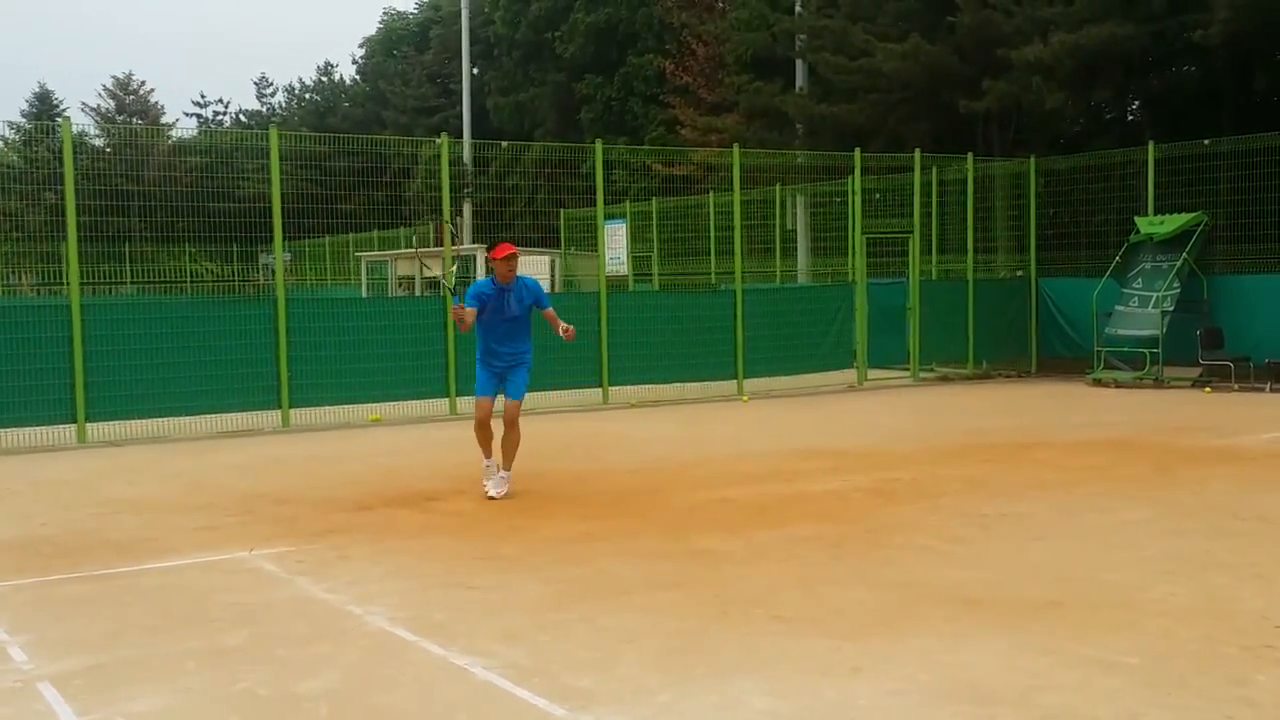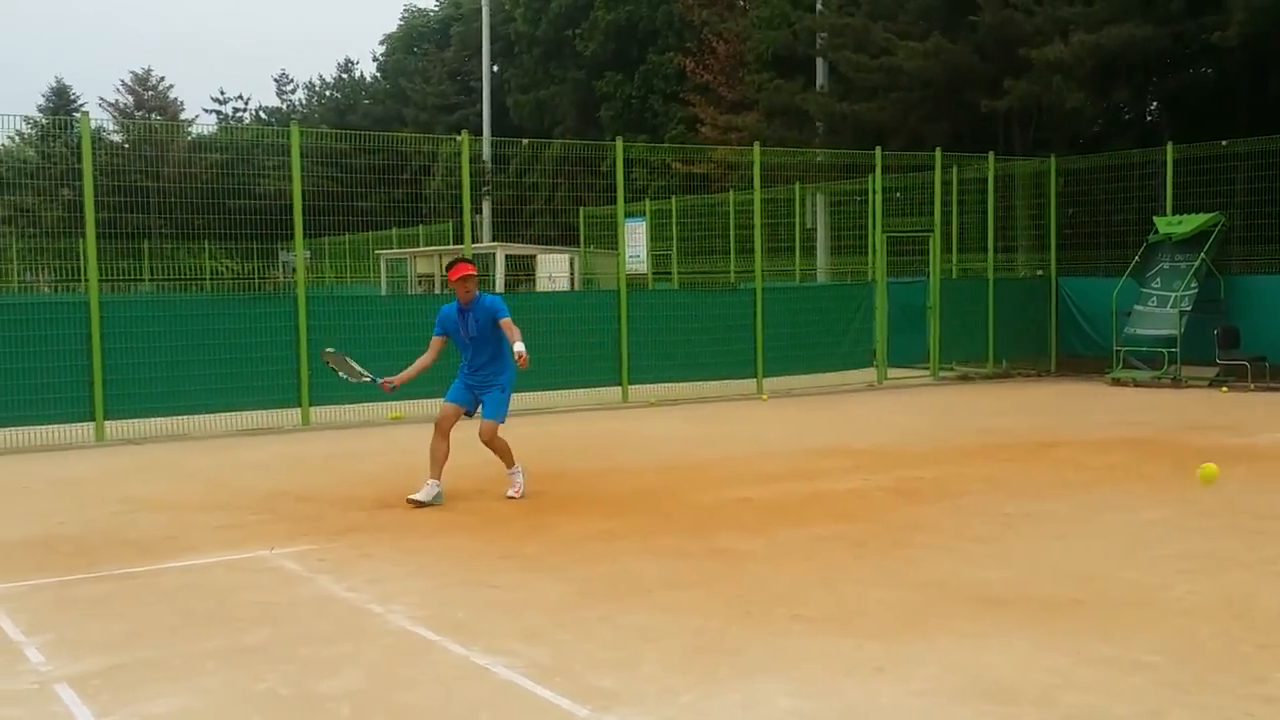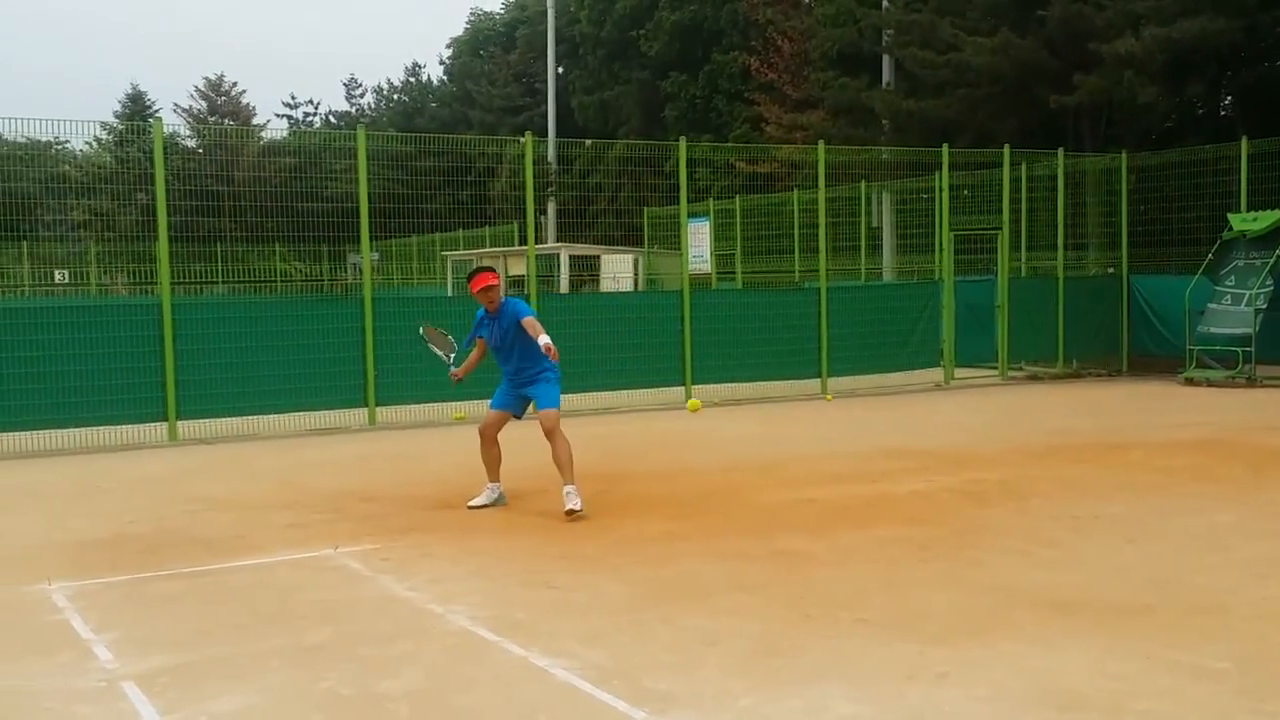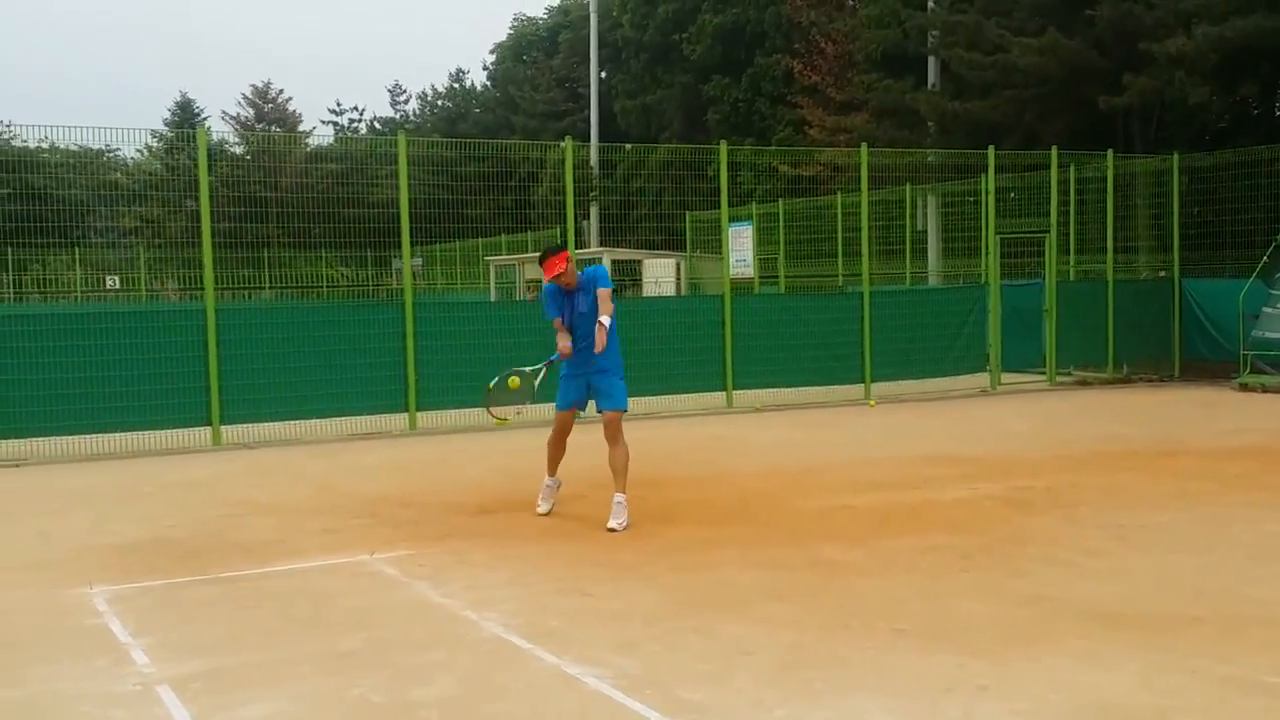
dt=0.4s
person 1, frame 1
left shoulder: (531, 287)
right shoulder: (478, 289)
left elbow: (552, 317)
right elbow: (468, 322)
left wrist: (563, 327)
right wrist: (460, 318)
left hip: (518, 362)
right hip: (488, 362)
left knee: (510, 417)
right knee: (481, 416)
left ankle: (505, 475)
right ankle: (490, 465)
person 1, frame 2
left shoulder: (493, 303)
right shoulder: (447, 314)
left elbow: (510, 328)
right elbow: (431, 354)
left wrist: (519, 347)
right wrist: (399, 379)
left hip: (498, 378)
right hip: (467, 378)
left knee: (488, 435)
right knee: (442, 422)
left ankle: (514, 471)
right ankle: (433, 487)
person 1, frame 3
left shoulder: (516, 307)
right shoulder: (482, 316)
left elbow: (532, 325)
right elbow: (480, 347)
left wrist: (544, 340)
right wrist: (462, 370)
left hip: (542, 375)
right hip: (512, 381)
left knee: (551, 427)
right knee: (486, 430)
left ankle: (570, 493)
right ankle: (494, 490)
person 1, frame 4
left shoulder: (597, 272)
right shoulder: (551, 293)
left elbow: (605, 301)
right elbow: (561, 330)
left wrist: (603, 324)
right wrist: (563, 344)
left hip: (607, 365)
right hip: (574, 368)
left knee: (613, 429)
right knee: (560, 428)
left ankle: (620, 503)
right ankle: (551, 482)
